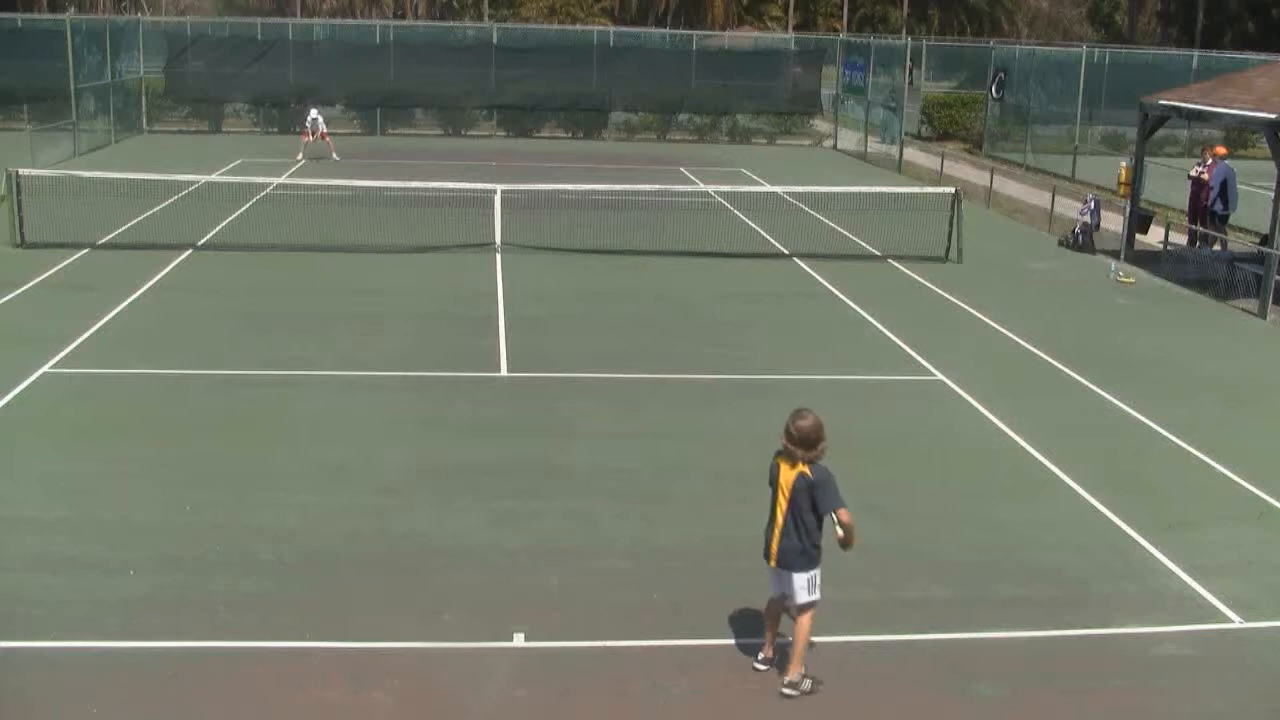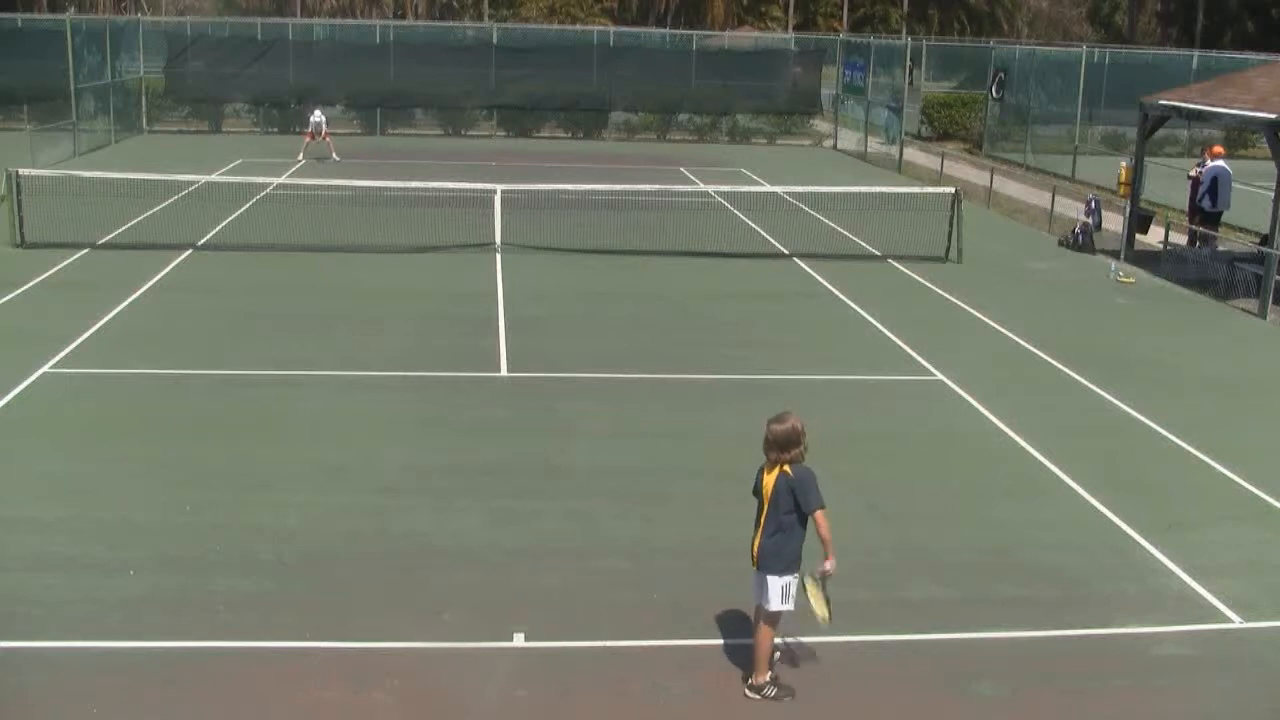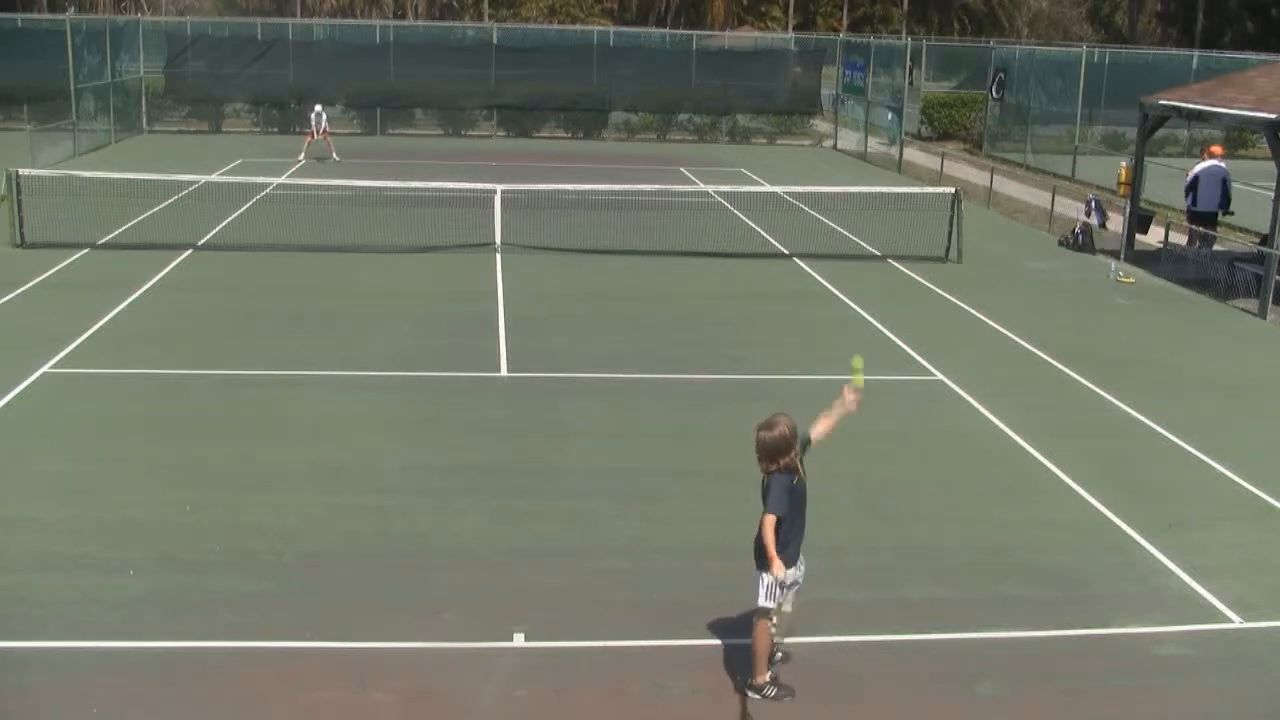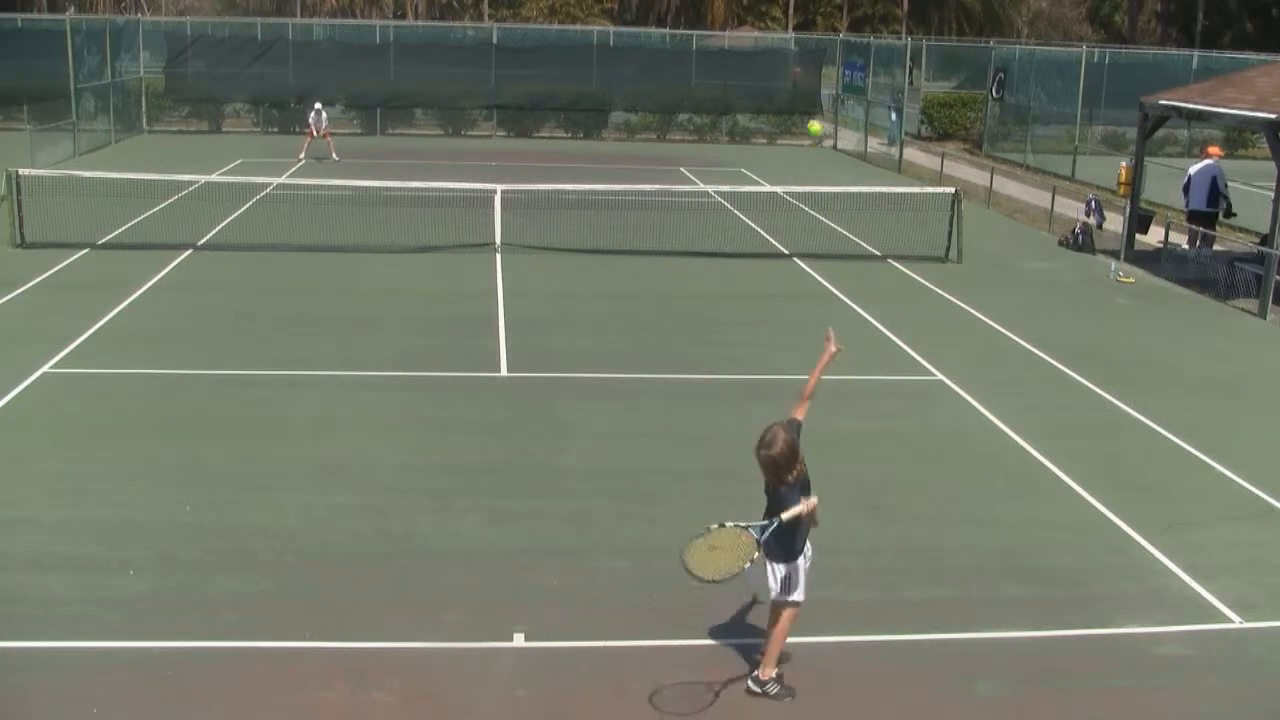
dt=0.4s
person 1, frame 1
left shoulder: (778, 462)
right shoulder: (818, 475)
right elbow: (843, 517)
right wrist: (849, 537)
left hip: (775, 548)
right hip: (801, 555)
left knee: (777, 599)
right knee: (805, 610)
left ankle: (766, 653)
right ankle: (795, 676)
person 1, frame 2
left shoulder: (766, 470)
right shoulder: (802, 475)
right elbow: (819, 518)
right wrist: (829, 555)
left hip: (764, 551)
right hip: (781, 559)
left knee: (765, 610)
right knee: (770, 617)
left ankle: (765, 655)
right ankle: (759, 680)
person 1, frame 3
left shoulder: (790, 457)
right shoulder: (779, 481)
left elbow: (815, 431)
right elbow: (767, 524)
left wrist: (841, 407)
right wrist: (773, 561)
left hip: (788, 554)
right hip: (776, 558)
left knee: (779, 611)
right knee: (768, 615)
left ankle: (769, 651)
right ankle: (759, 681)
person 1, frame 4
left shoulder: (785, 441)
right shoulder: (786, 488)
left elbow: (805, 398)
right elbow: (806, 519)
left wrist: (826, 358)
right wrist: (808, 509)
left hip: (787, 543)
right hip: (784, 551)
left knee: (784, 602)
right knee: (787, 606)
left ankle: (770, 649)
right ankle: (763, 674)
